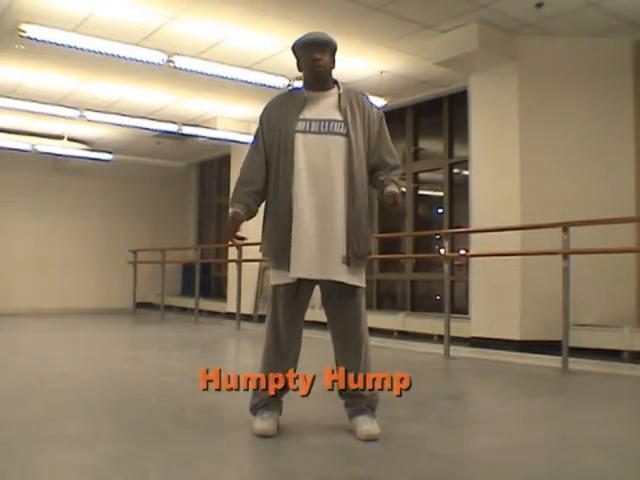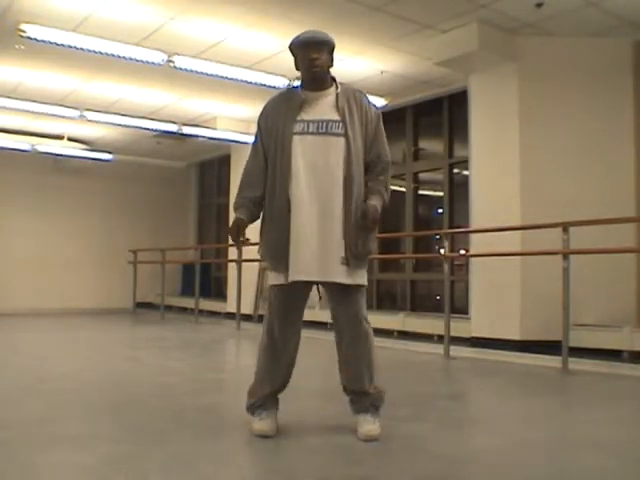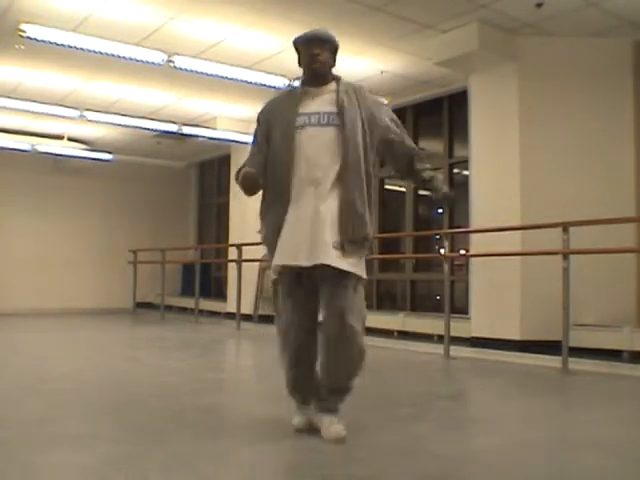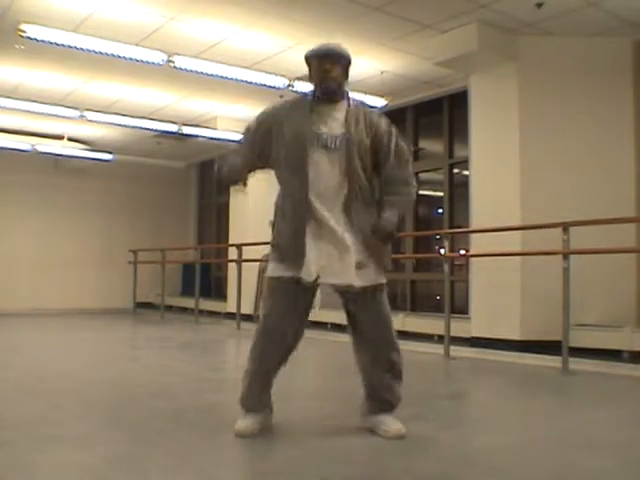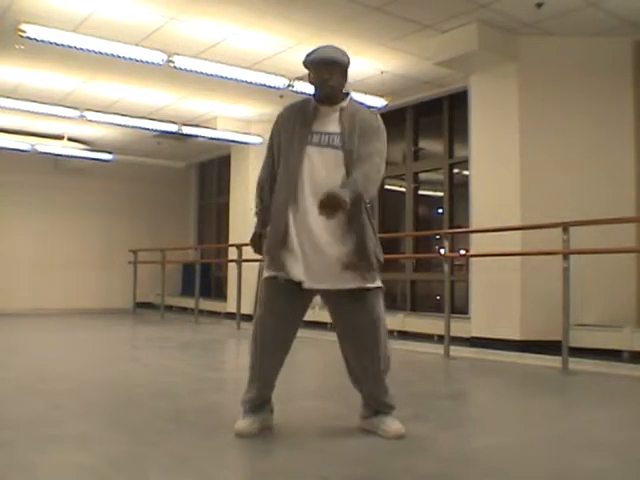
dt=0.4s
person 1, frame 1
left shoulder: (362, 109)
right shoulder: (277, 110)
left elbow: (384, 163)
right elbow: (257, 167)
left wrist: (389, 188)
right wrist: (239, 207)
left hip: (344, 236)
right hip: (291, 236)
left knee: (350, 324)
right knee: (282, 324)
left ankle: (360, 406)
right ankle: (267, 403)
person 1, frame 2
left shoulder: (360, 107)
right shoulder: (276, 109)
left elbow: (379, 164)
right elbow: (258, 169)
left wrist: (375, 199)
right wrist: (244, 212)
left hip: (343, 236)
right hip: (290, 236)
left knee: (353, 323)
right knee: (281, 323)
left ankle: (365, 405)
right ankle: (264, 404)
person 1, frame 3
left shoulder: (360, 103)
right shoulder: (276, 108)
left elbow: (398, 145)
right elbow: (260, 160)
left wrist: (428, 175)
right wrist: (247, 175)
left hip: (341, 228)
right hip: (292, 228)
left knee: (342, 317)
right knee: (295, 320)
left ankle: (330, 403)
right ankle: (306, 398)
person 1, frame 4
left shoulder: (371, 123)
right shoulder: (283, 116)
left elbow: (399, 172)
right elbow: (246, 150)
left wrist: (391, 214)
right wrist: (234, 168)
left hip: (354, 242)
right hip: (298, 239)
left knee: (376, 326)
right knee: (277, 324)
left ankle: (380, 408)
right ankle: (255, 406)
person 1, frame 5
left shoulder: (367, 122)
right shoulder: (289, 119)
left elbow: (370, 169)
right elbow: (269, 177)
left wrist: (345, 195)
right wrist: (262, 223)
left hip: (347, 247)
right hip: (290, 244)
left knee: (367, 330)
right knee: (270, 328)
left ankle: (377, 410)
right ankle: (256, 407)
